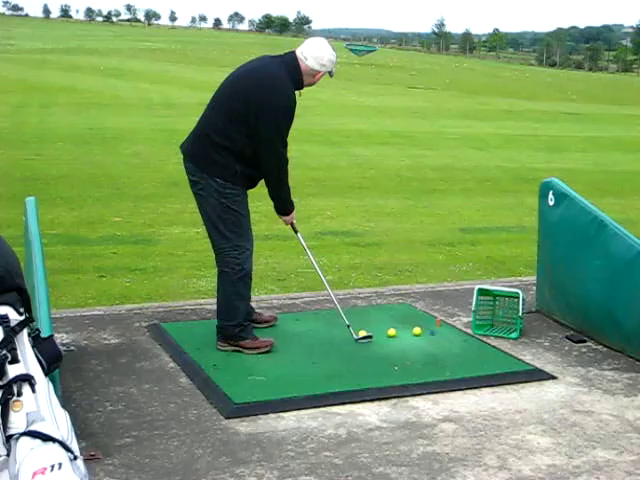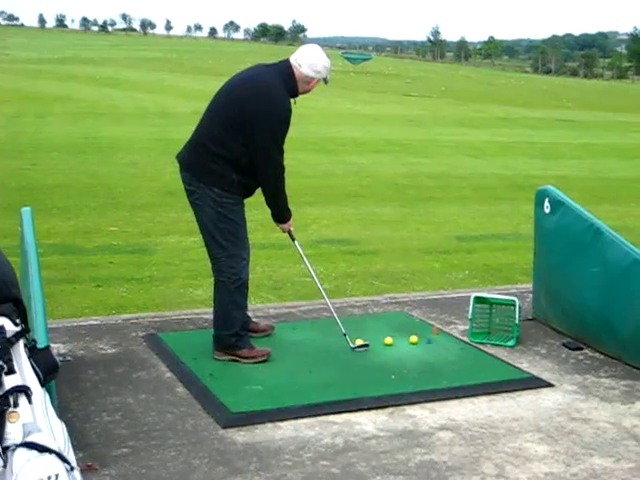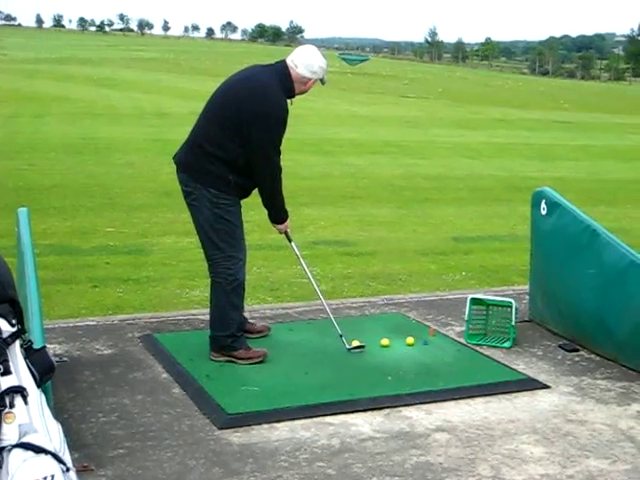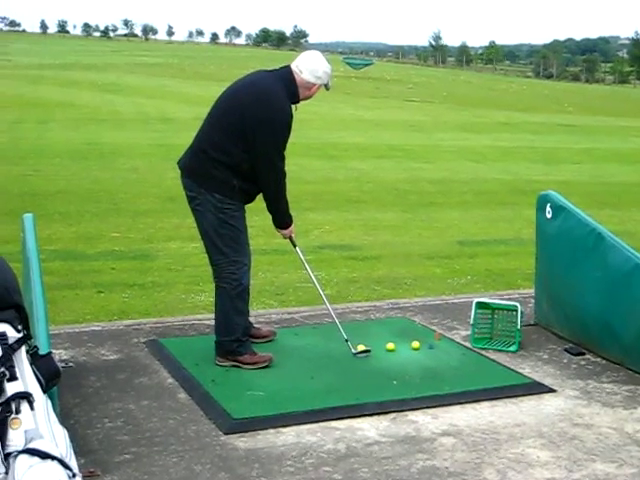
dt=0.2s
person 1, frame 1
left shoulder: (269, 68)
right shoulder: (277, 91)
right elbow: (273, 154)
right wrist: (284, 206)
left hip: (212, 161)
right hip: (216, 170)
left knee: (237, 246)
right knee: (235, 251)
left ankle: (240, 311)
right ankle: (232, 331)
person 1, frame 2
left shoulder: (264, 77)
right shoulder: (272, 99)
right elbow: (269, 162)
right wrist: (282, 213)
left hip: (208, 170)
right hip: (213, 179)
left knee: (234, 255)
right knee: (232, 260)
left ankle: (237, 320)
right ankle: (229, 341)
person 1, frame 3
left shoulder: (260, 77)
right shoulder: (270, 101)
right elbow: (266, 163)
right wrist: (278, 215)
left hip: (205, 171)
right hip: (210, 180)
left knee: (230, 257)
right knee: (228, 261)
left ankle: (233, 321)
right ankle: (225, 342)
person 1, frame 4
left shoulder: (265, 83)
right shoulder: (274, 105)
right elbow: (270, 167)
right wrist: (283, 219)
left hip: (209, 176)
right hip: (215, 185)
left knee: (236, 261)
right knee: (233, 266)
left ankle: (239, 326)
right ankle: (231, 347)
